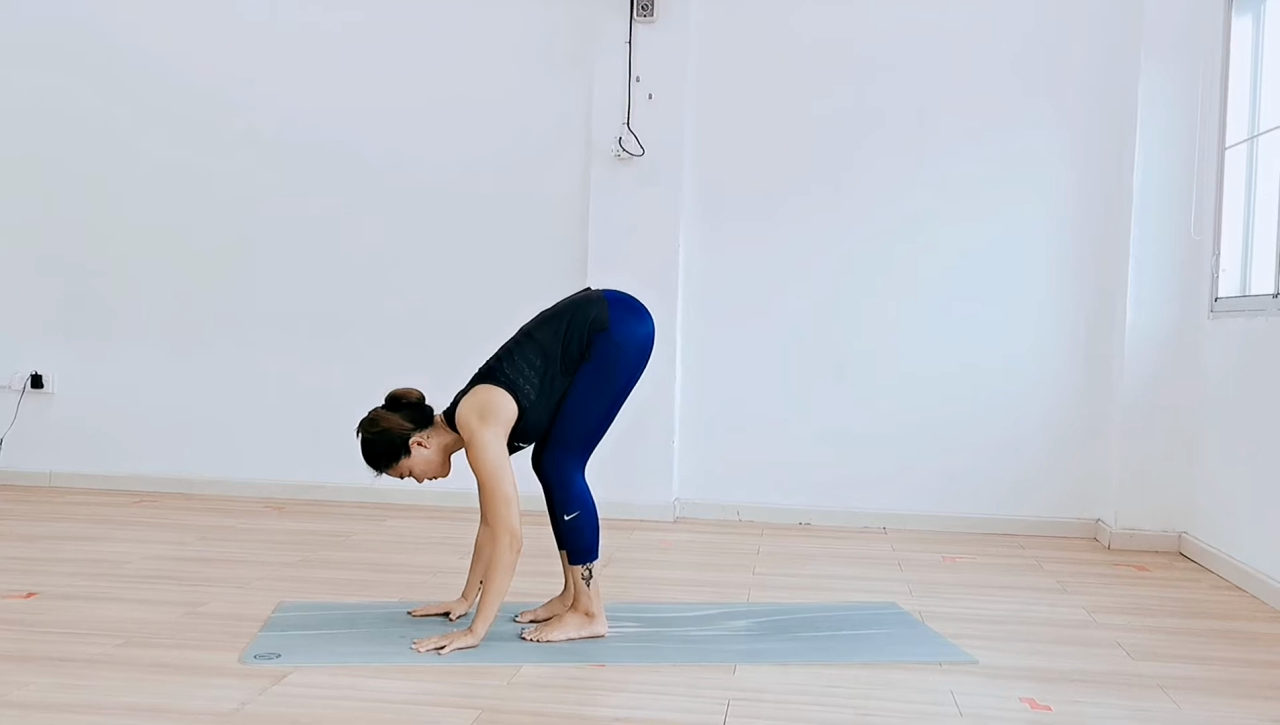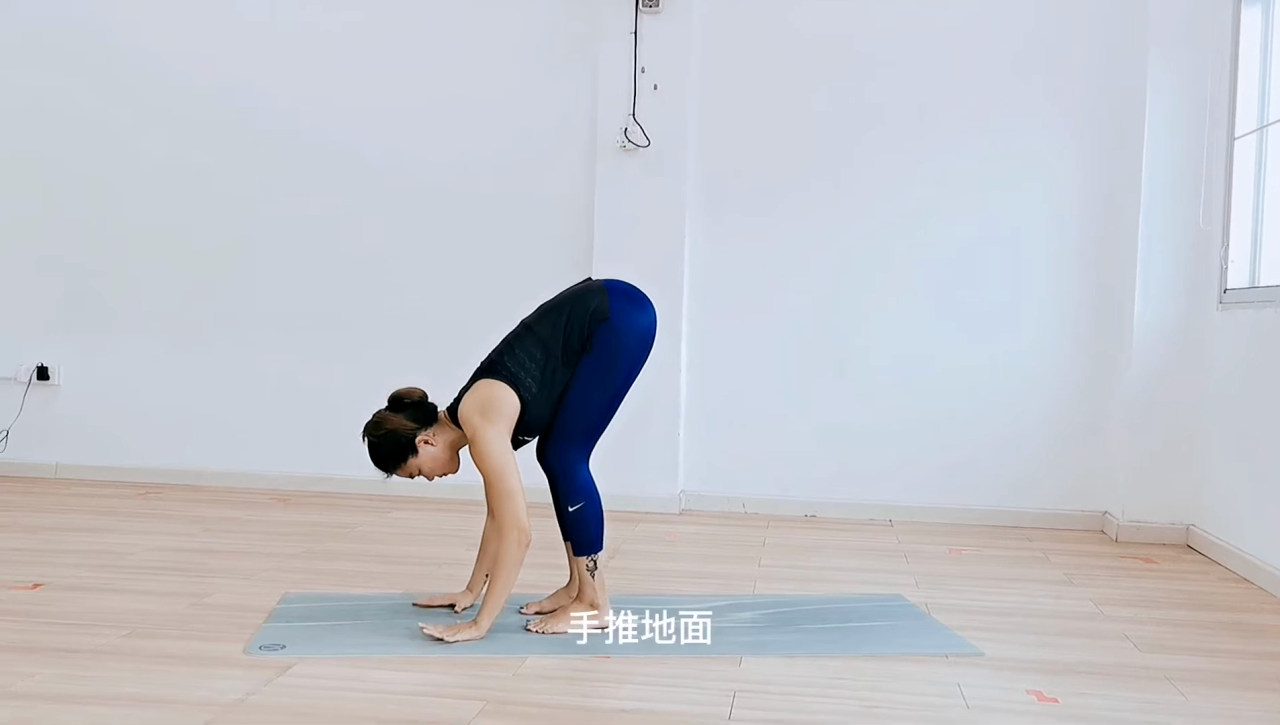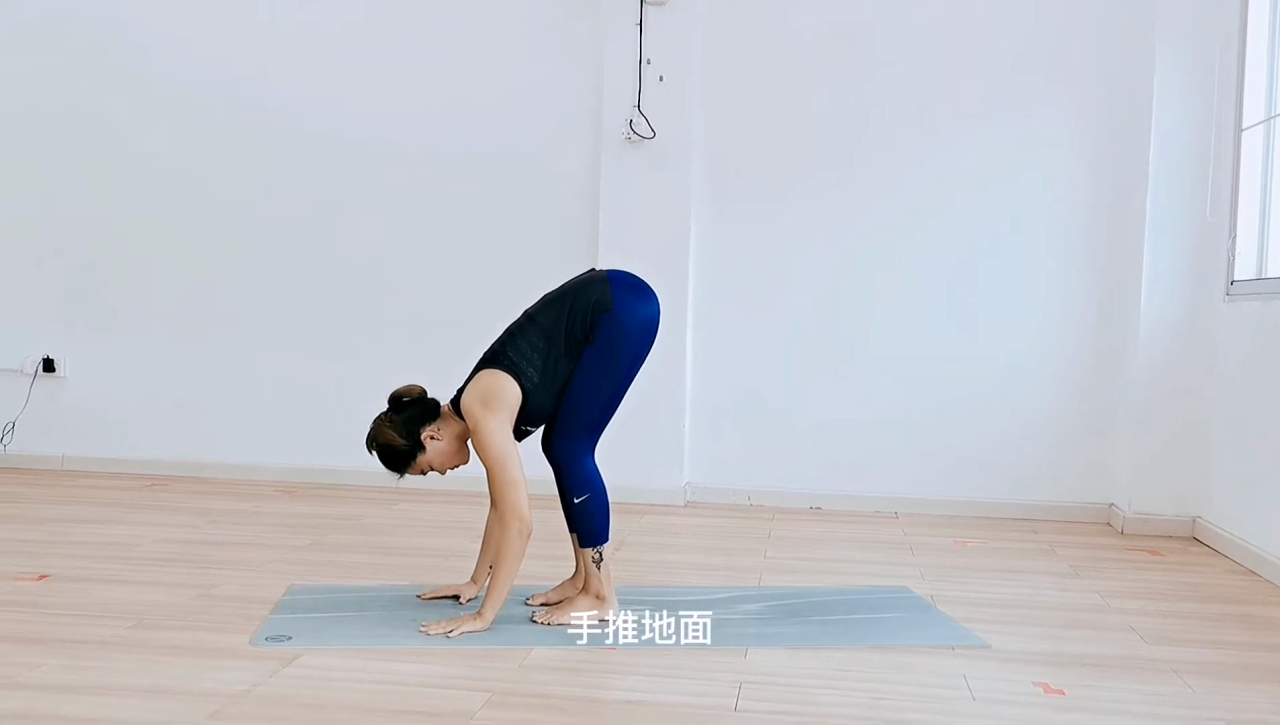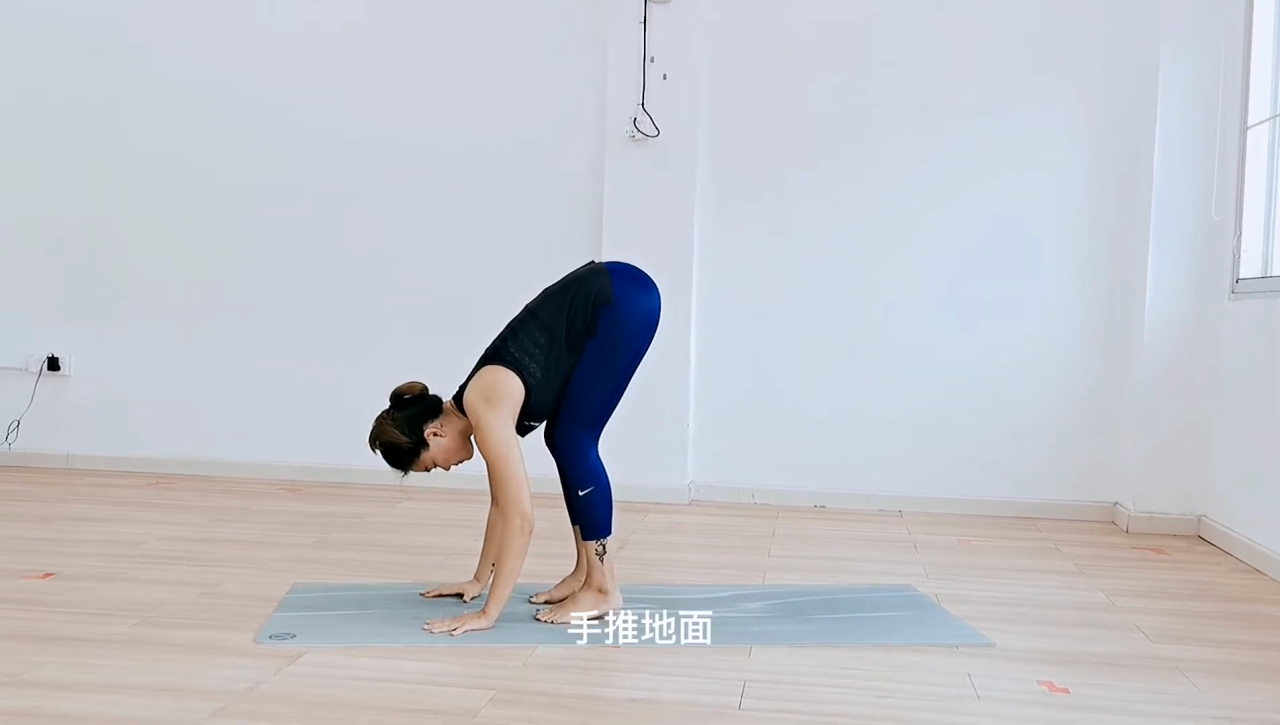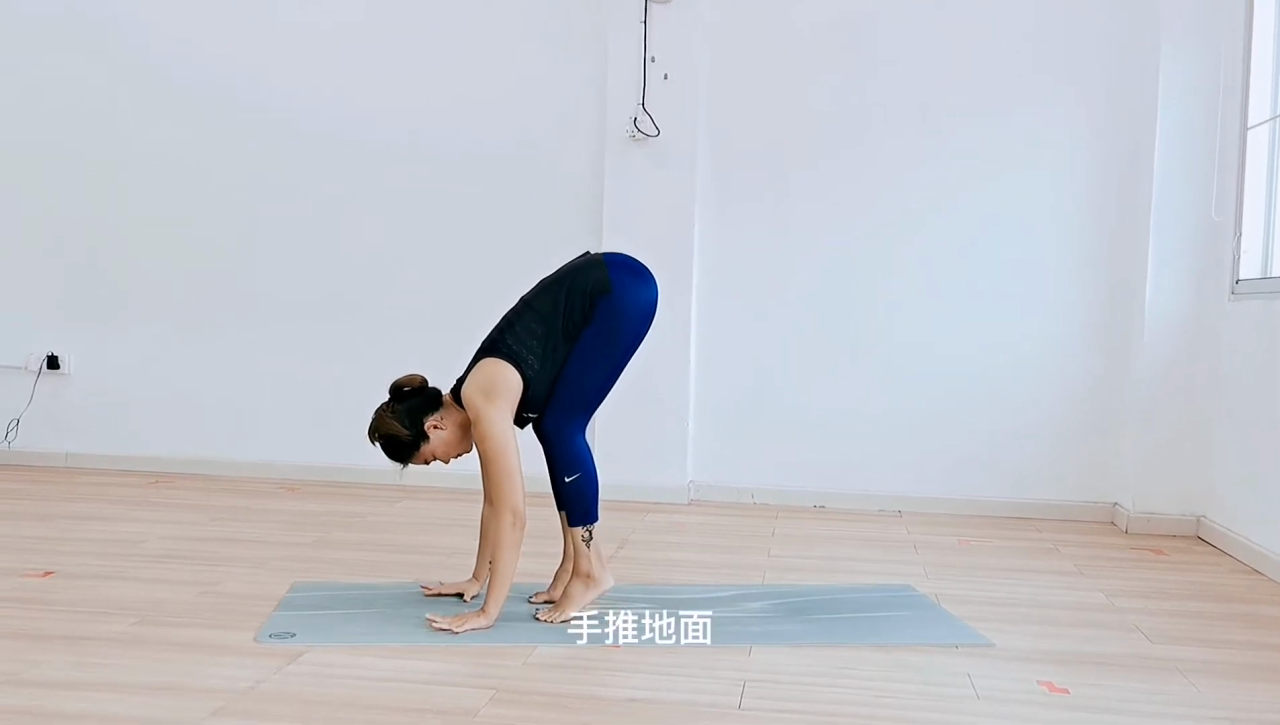
dt=0.5s
person 1, frame 1
left shoulder: (479, 430)
right shoulder: (471, 424)
left elbow: (509, 537)
right elbow: (491, 522)
left wrist: (476, 630)
right wrist: (466, 600)
left hip: (620, 328)
right hip: (598, 328)
left knee: (561, 467)
right knee: (549, 464)
left ankle: (589, 611)
right ankle: (573, 594)
person 1, frame 2
left shoulder: (482, 426)
right shoulder: (472, 419)
left elbow: (517, 532)
right elbow: (499, 516)
left wrist: (479, 624)
right wrist: (471, 591)
left hip: (621, 318)
right hip: (598, 319)
left knee: (564, 458)
right knee: (554, 456)
left ankle: (593, 602)
right ankle: (578, 586)
person 1, frame 3
left shoulder: (483, 416)
right shoulder: (477, 409)
left elbow: (518, 522)
right elbow: (503, 506)
left wrist: (484, 615)
right wrist: (475, 583)
left hip: (624, 307)
right hip: (604, 308)
left knee: (571, 450)
right knee: (560, 447)
left ankle: (599, 593)
right ankle: (584, 576)
person 1, frame 4
left shoulder: (485, 412)
right shoulder: (478, 409)
left elbow: (520, 519)
right elbow: (502, 503)
left wrist: (488, 614)
right wrist: (479, 580)
left hip: (625, 300)
right hip: (602, 302)
left knee: (573, 442)
right knee: (562, 439)
left ankle: (602, 585)
right ankle: (586, 571)
person 1, frame 5
left shoulder: (483, 405)
right shoulder: (474, 402)
left elbow: (512, 513)
right elbow: (494, 500)
left wrist: (487, 612)
right wrist: (478, 579)
left hip: (622, 288)
right hip: (597, 291)
left knee: (561, 428)
right knee: (552, 429)
left ankle: (590, 570)
right ankle: (573, 564)
